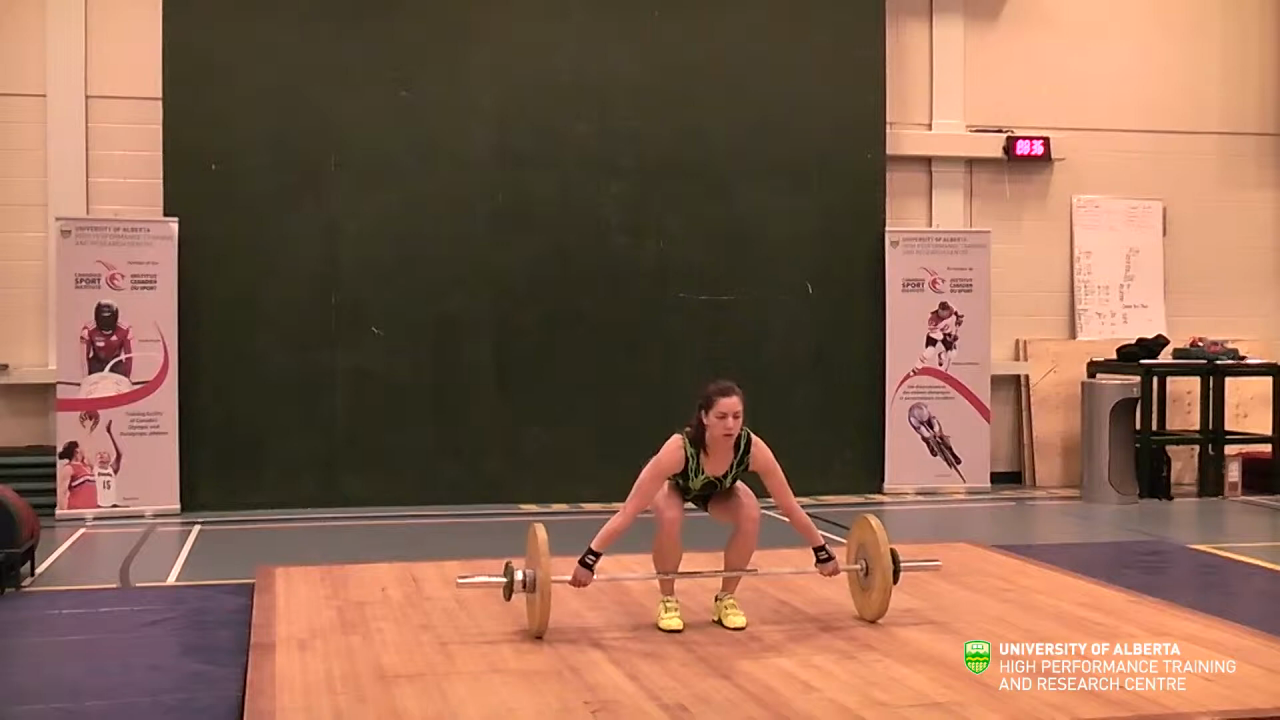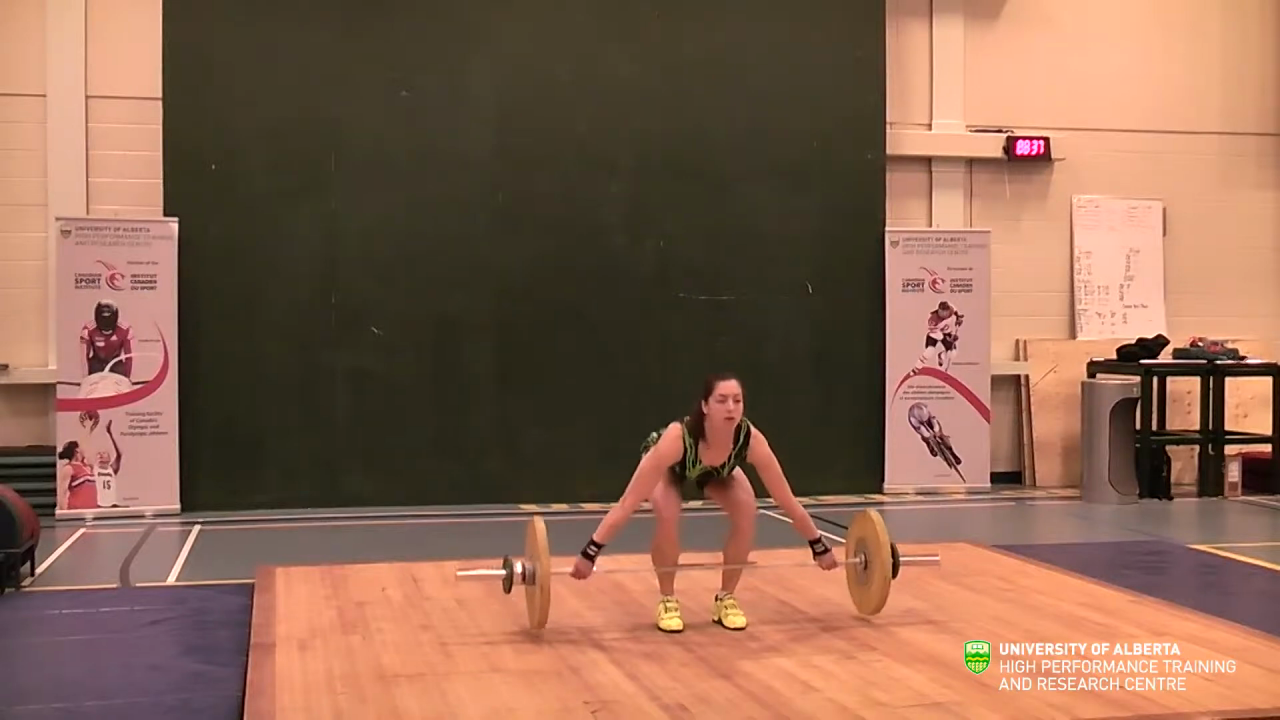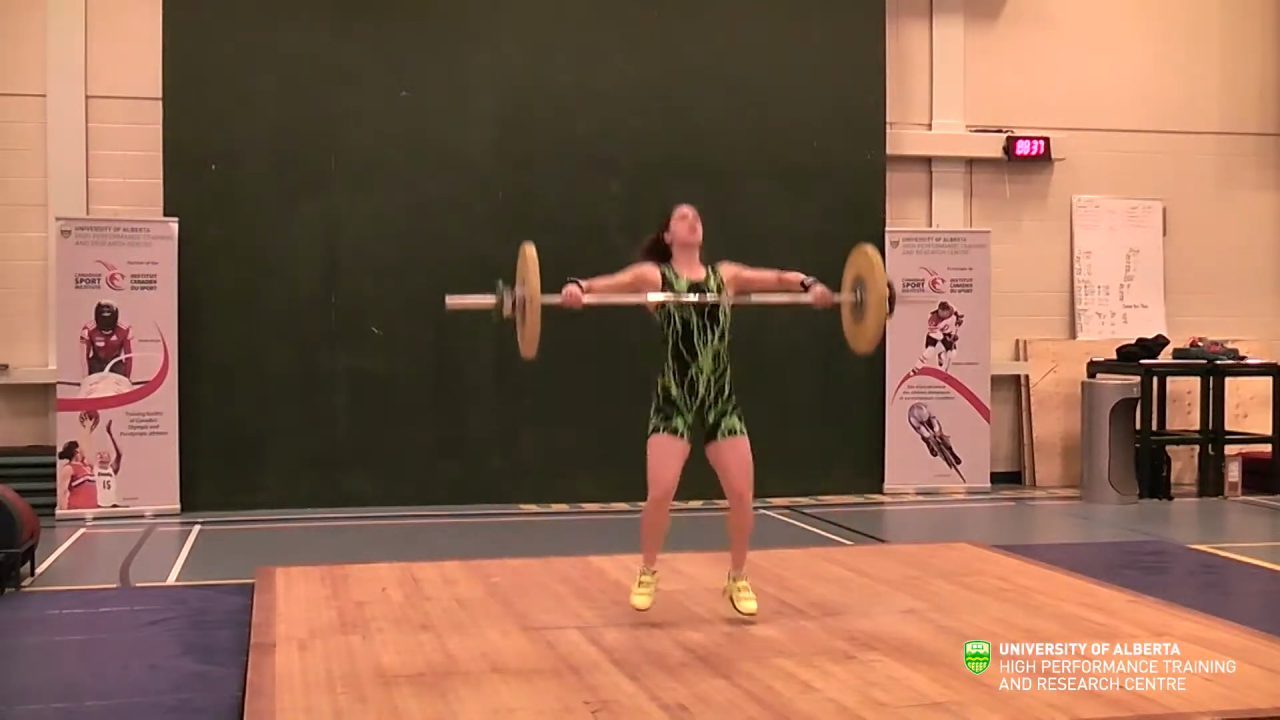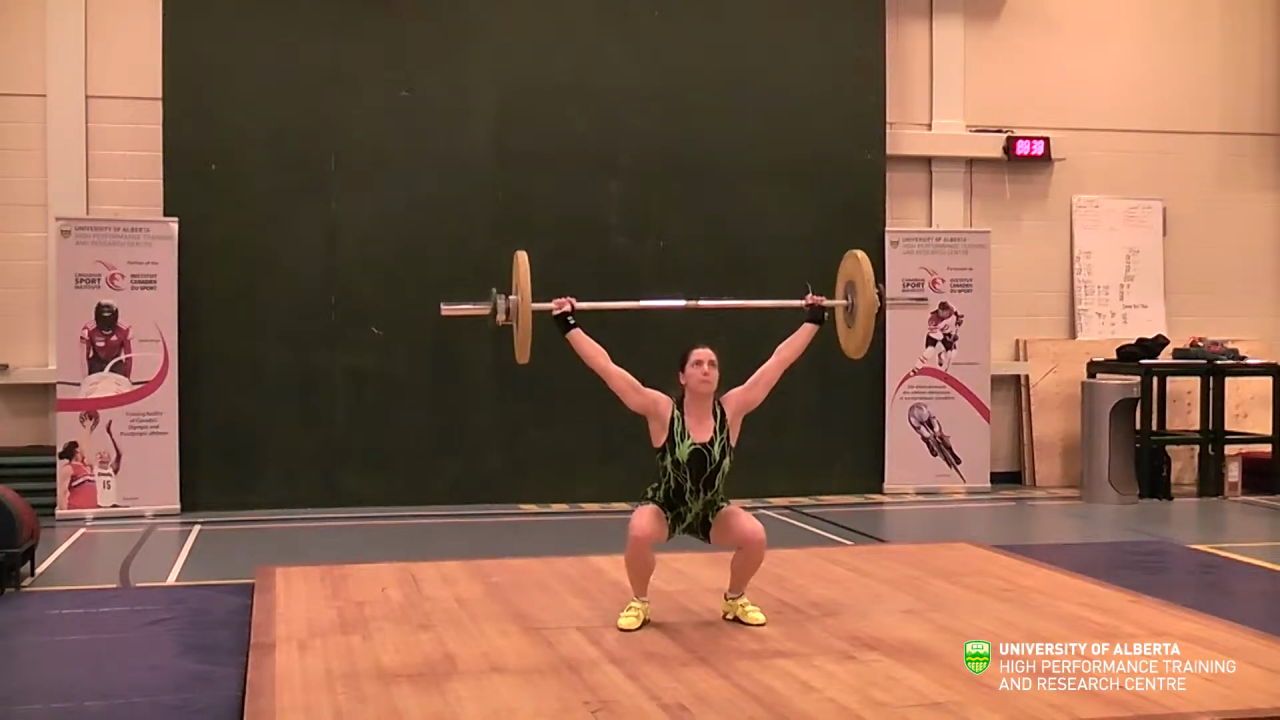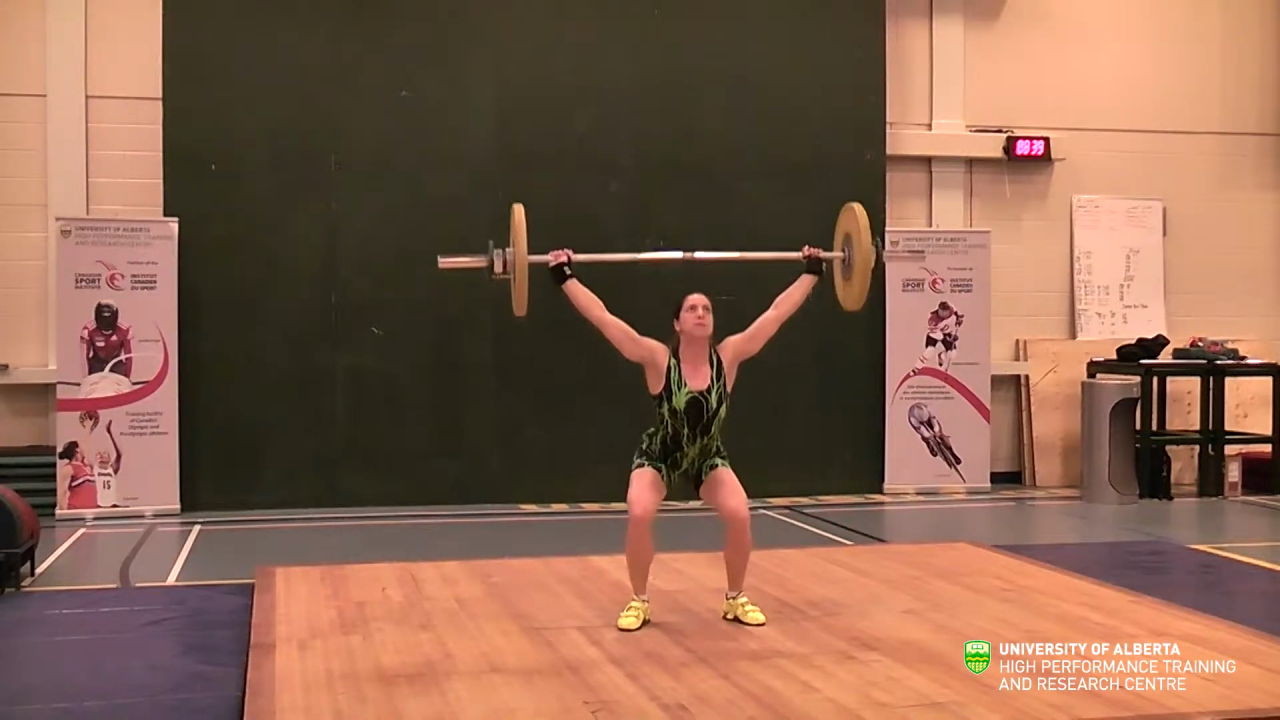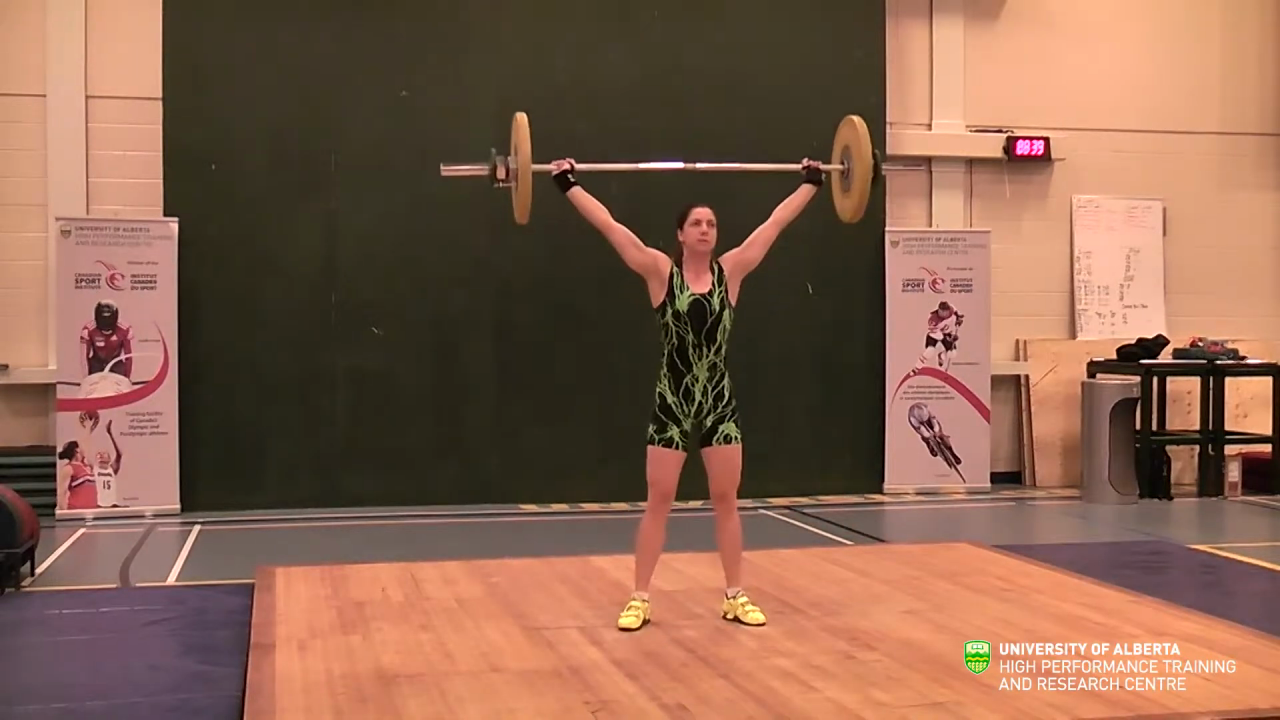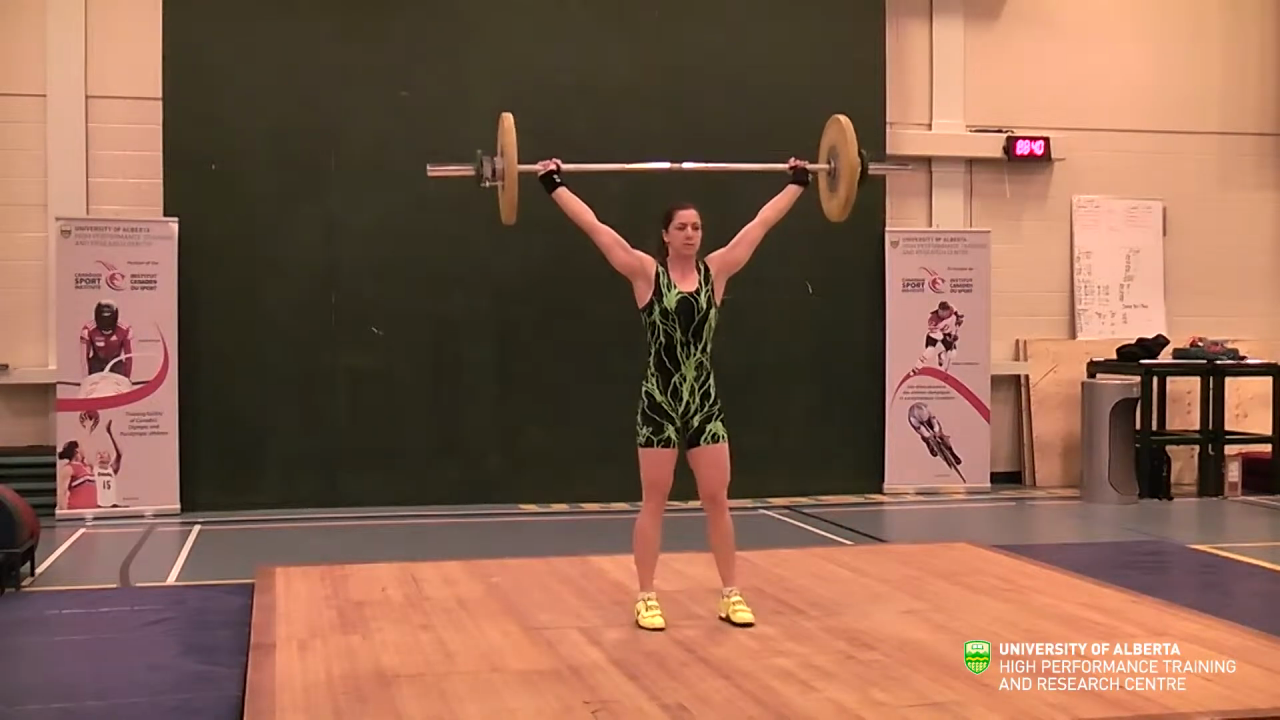
dt=0.7s
person 1, frame 1
left shoulder: (754, 449)
right shoulder: (679, 449)
left elbow: (791, 508)
right elbow: (628, 511)
left wrist: (824, 554)
right wrist: (587, 561)
left hip: (718, 488)
right hip: (673, 483)
left knee: (750, 516)
right knee: (670, 518)
left ankle: (726, 598)
right ankle: (668, 600)
person 1, frame 2
left shoulder: (752, 441)
right shoulder: (677, 439)
left elbow: (787, 501)
right elbow: (628, 502)
left wrist: (819, 547)
right wrist: (589, 553)
left hip: (719, 473)
right hip: (670, 467)
left knee: (746, 510)
right knee: (667, 515)
left ankle: (726, 598)
right ankle: (667, 600)
person 1, frame 3
left shoulder: (724, 274)
right shoulder: (653, 275)
left elbow: (783, 281)
right elbow: (593, 288)
left wrist: (810, 286)
right wrist: (575, 290)
left hip: (720, 400)
right hip: (674, 399)
left knee: (742, 495)
right knee: (661, 495)
left ankle: (737, 579)
right ankle: (646, 574)
person 1, frame 4
left shoulder: (732, 409)
right shoulder: (661, 411)
left elbow: (779, 361)
right elbow: (605, 366)
left wrist: (813, 320)
right wrist: (568, 324)
left hip: (711, 510)
right hip: (664, 506)
left knee: (755, 537)
right knee: (639, 535)
left ankle: (735, 599)
right ankle: (639, 602)
person 1, frame 5
left shoulder: (728, 356)
right shoulder: (658, 360)
left elbow: (776, 313)
right elbow: (603, 318)
left wrist: (811, 272)
right wrist: (564, 276)
left hip: (707, 455)
right hip: (658, 454)
left knee: (739, 516)
right knee: (640, 515)
left ankle: (736, 599)
right ankle: (639, 601)
person 1, frame 6
left shoulder: (730, 270)
right shoulder: (661, 271)
left elbow: (776, 222)
right elbow: (609, 226)
left wrist: (810, 183)
right wrist: (568, 183)
left hip: (719, 400)
right hip: (672, 400)
left knee: (726, 501)
right knee: (659, 501)
left ankle: (735, 596)
right ankle: (639, 598)
person 1, frame 7
left shoulder: (716, 270)
right shoulder: (646, 272)
left elbow: (762, 223)
right elbow: (594, 226)
left wrist: (797, 183)
right wrist: (554, 184)
left hip: (705, 399)
right hip: (660, 399)
left knee: (717, 501)
right knee: (654, 502)
left ankle: (731, 595)
right ankle: (646, 599)
